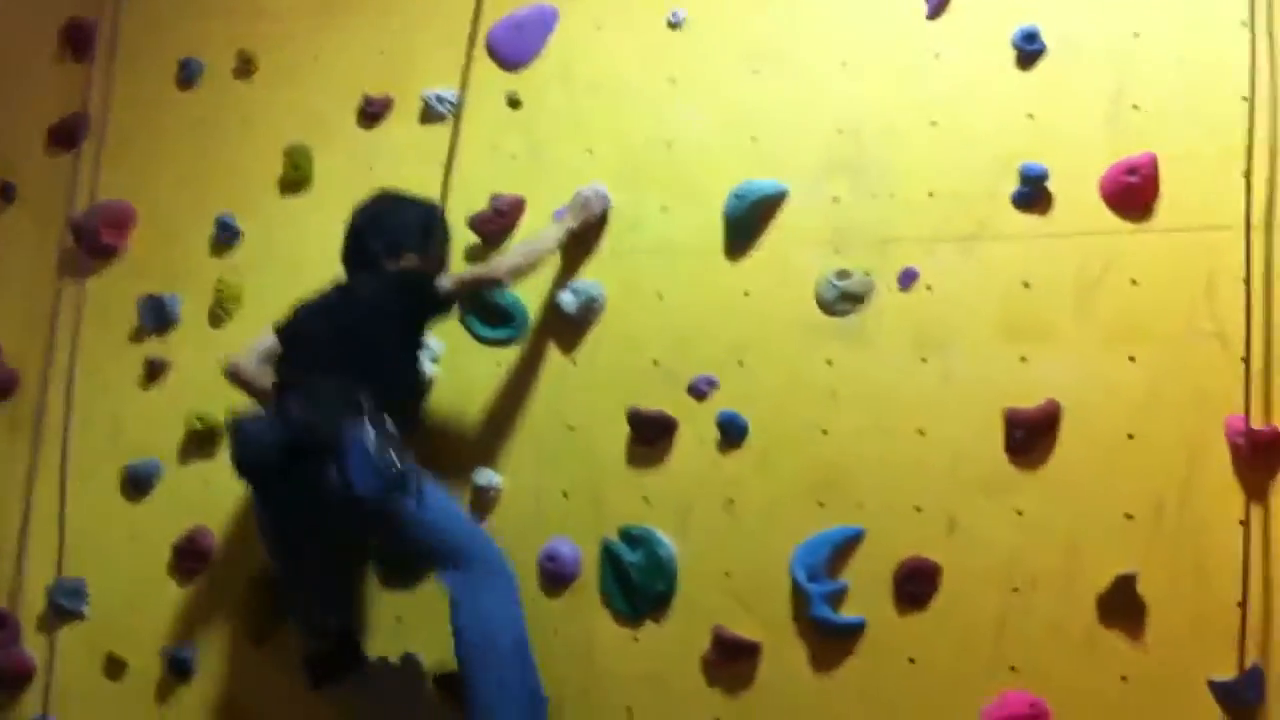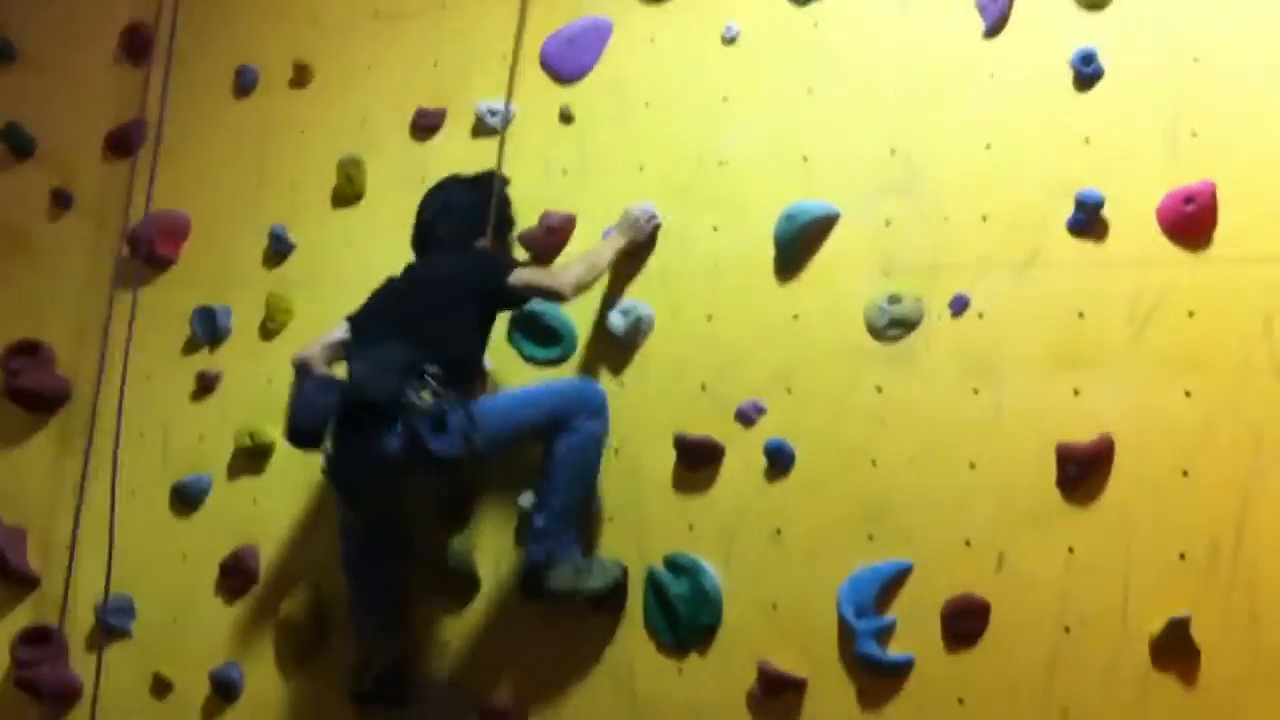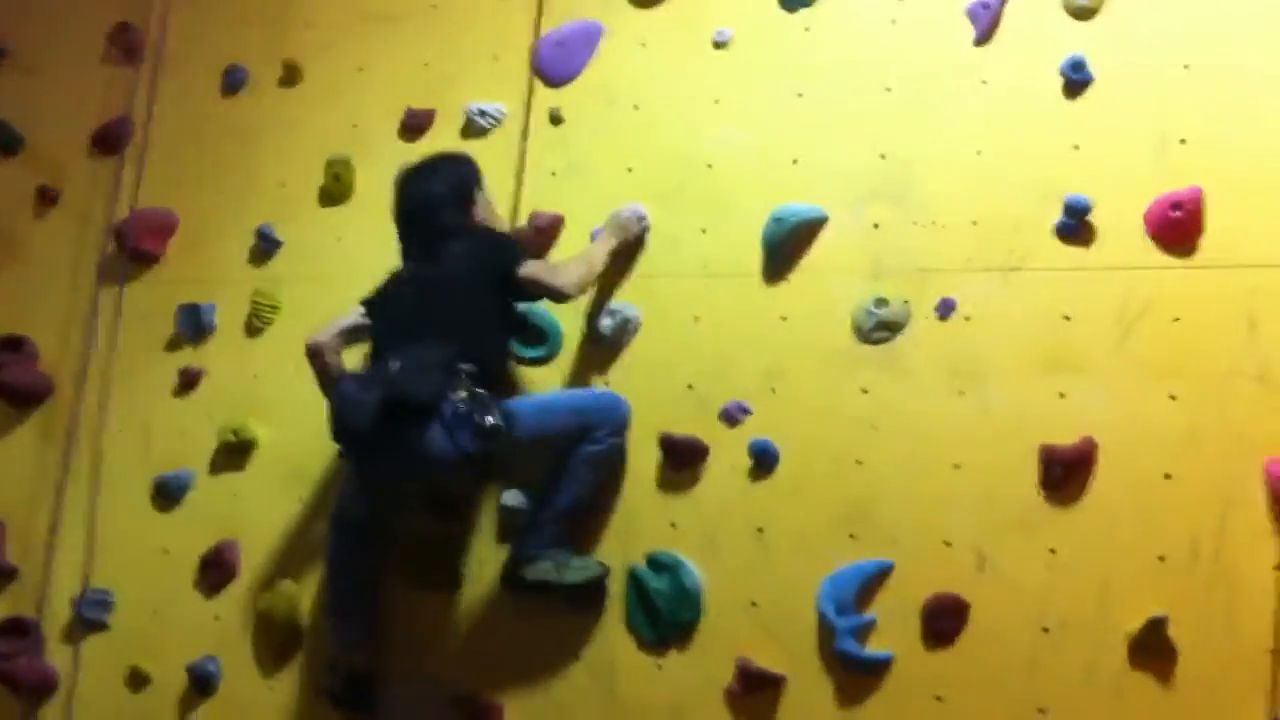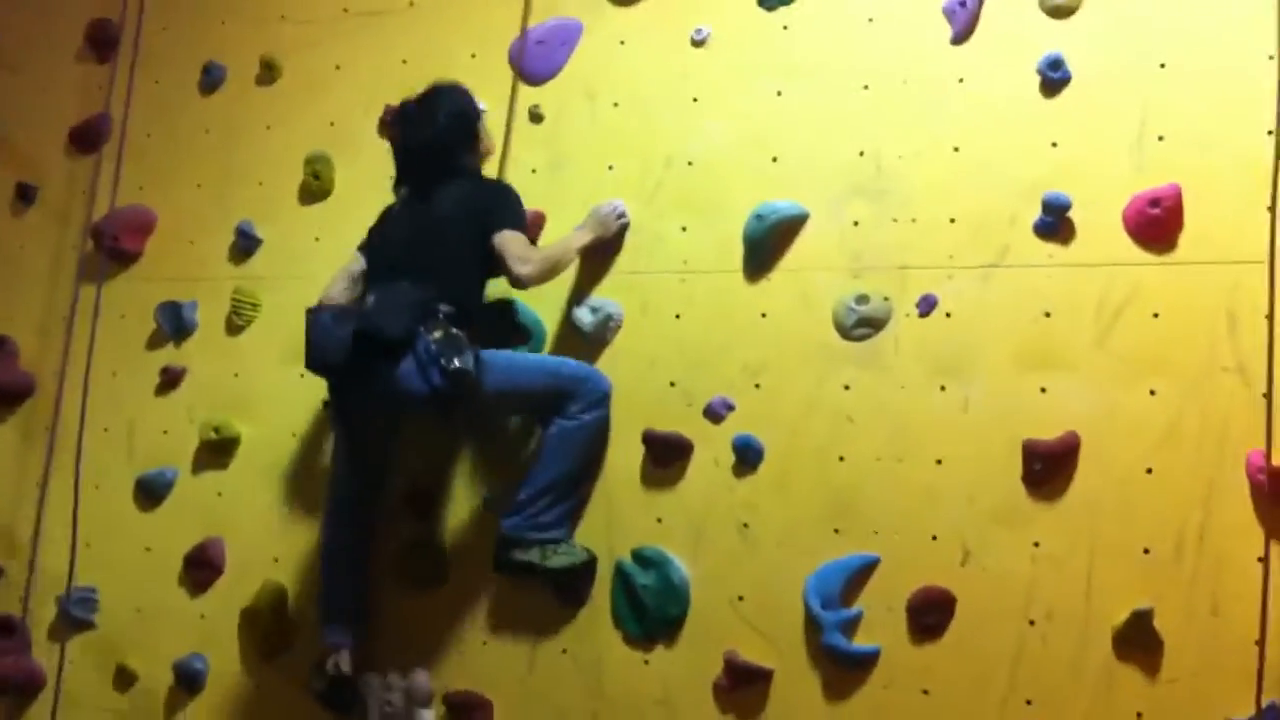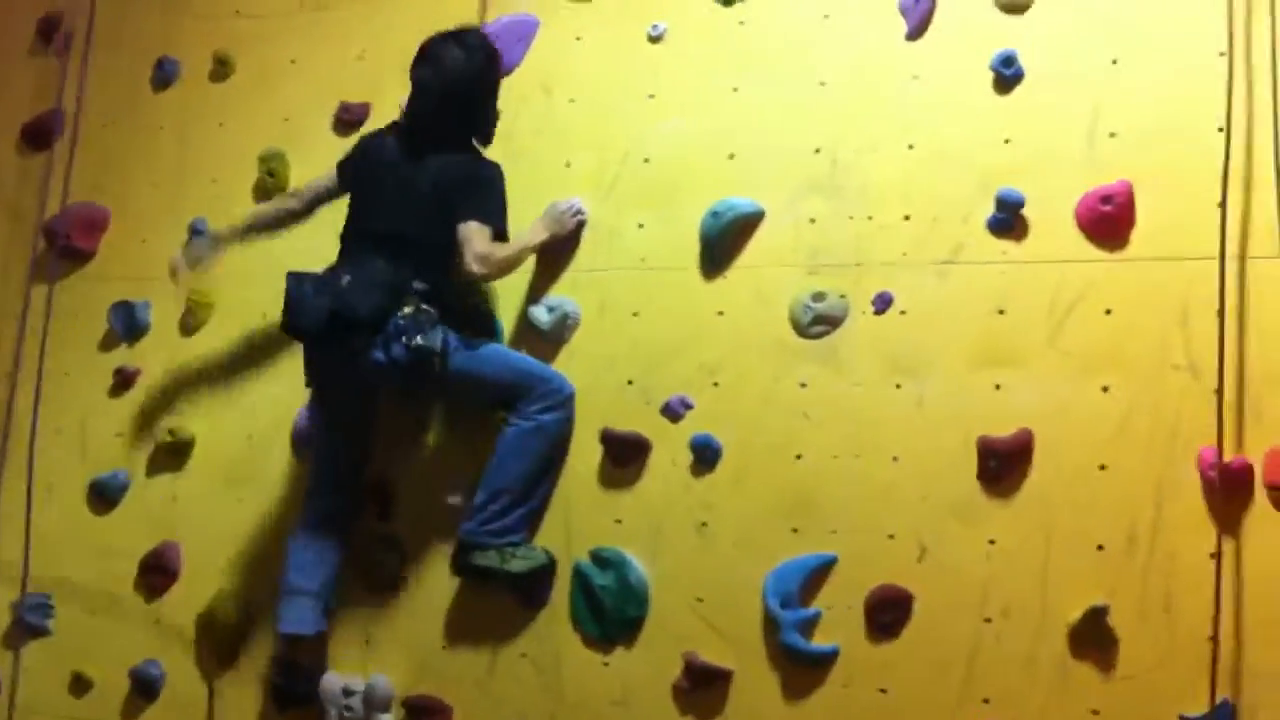
dt=0.3s
person 1, frame 1
left shoulder: (316, 311)
right shoulder: (400, 294)
left elbow: (241, 363)
right elbow: (496, 271)
right wrist: (567, 222)
left hip: (285, 465)
right hip: (355, 457)
right knee: (481, 569)
left ankle: (329, 644)
person 1, frame 2
left shoulder: (392, 292)
right shoulder: (476, 268)
left elbow: (309, 356)
right elbow: (562, 284)
right wrist: (619, 238)
left hip: (357, 442)
right hip: (417, 427)
left knee: (369, 536)
right knee: (584, 401)
right ankle: (553, 556)
person 1, frame 3
left shoulder: (402, 282)
right shoulder: (489, 251)
left elbow: (320, 343)
right elbow: (564, 283)
left wrist: (351, 409)
right wrist: (610, 238)
left hip: (379, 436)
right hip: (447, 426)
left knee: (353, 524)
right knee: (606, 413)
left ankle: (353, 664)
right ankle: (539, 553)
person 1, frame 4
left shoulder: (399, 211)
right shoulder: (487, 196)
left elbow: (338, 294)
right elbow: (523, 267)
right wrist: (585, 235)
left hip: (358, 363)
right hip: (420, 357)
left knee: (350, 509)
right knee: (588, 391)
left ankle: (337, 657)
right ankle: (530, 535)
person 1, frame 5
left shoulder: (380, 149)
right shoulder: (475, 173)
left elbow: (296, 202)
right elbow: (477, 264)
left wrist: (219, 240)
right wrist: (542, 234)
left knee: (330, 491)
right knee: (548, 395)
left ankle: (298, 633)
right ankle: (490, 539)
